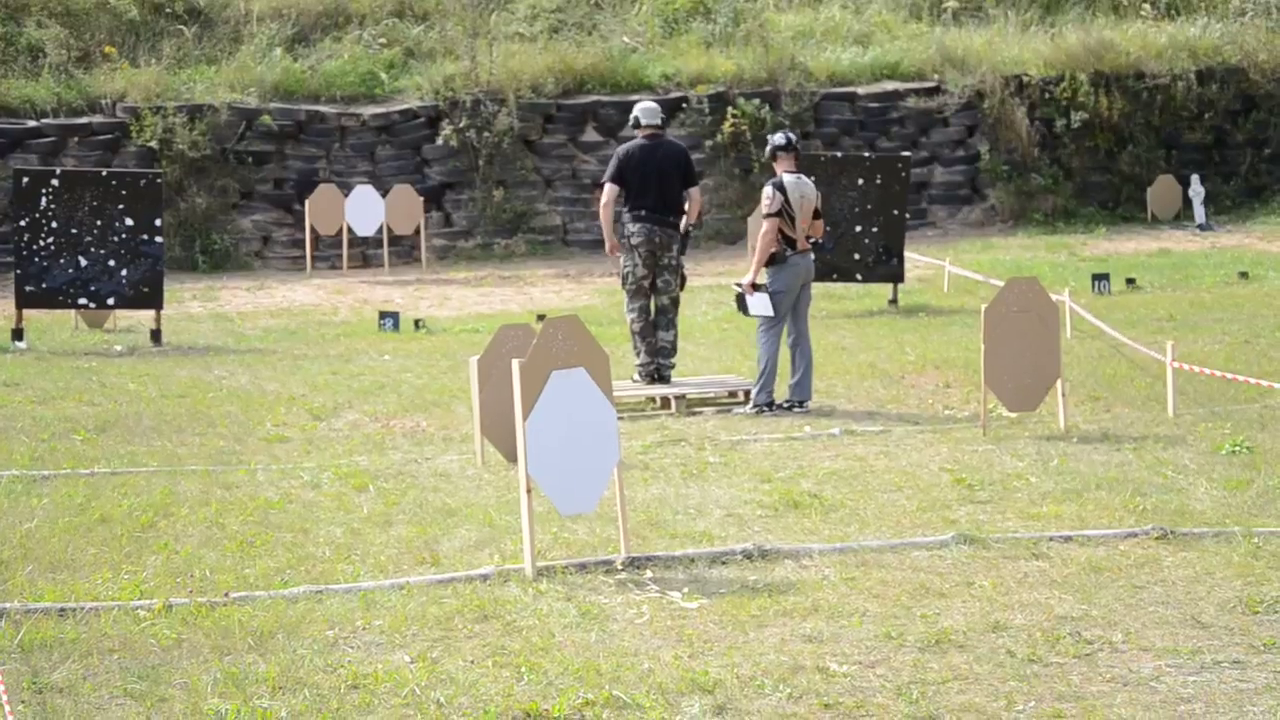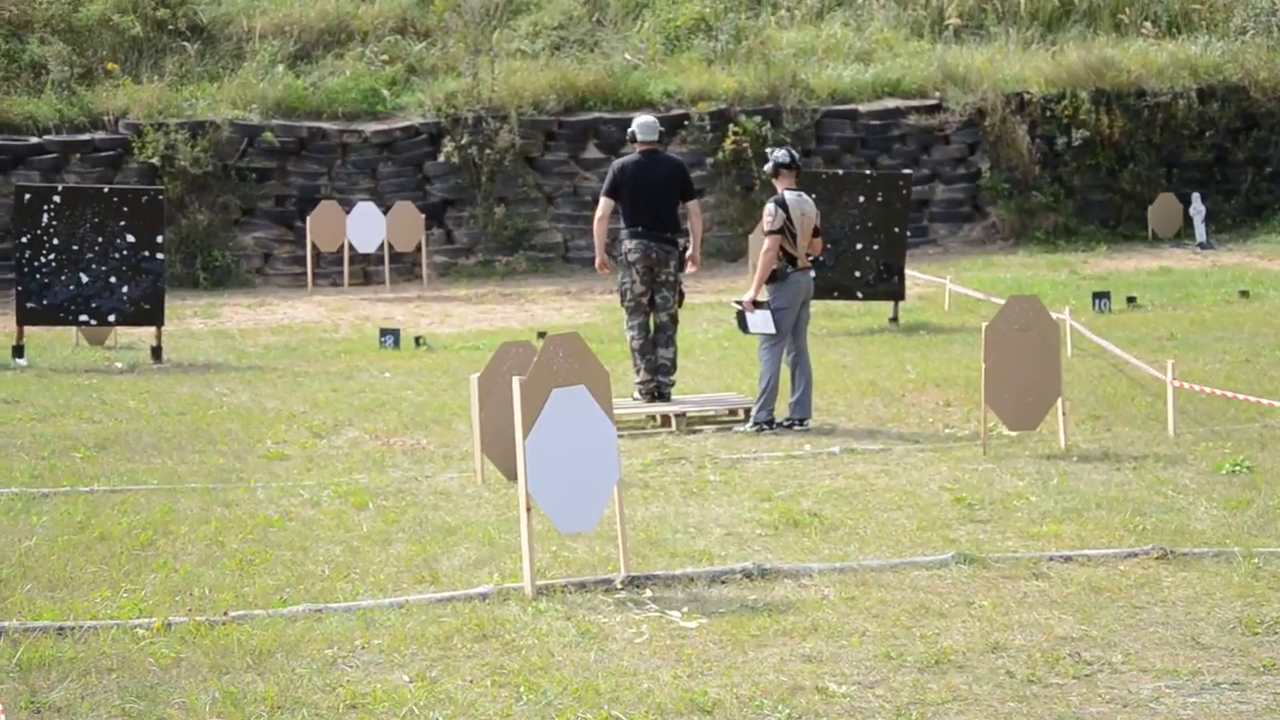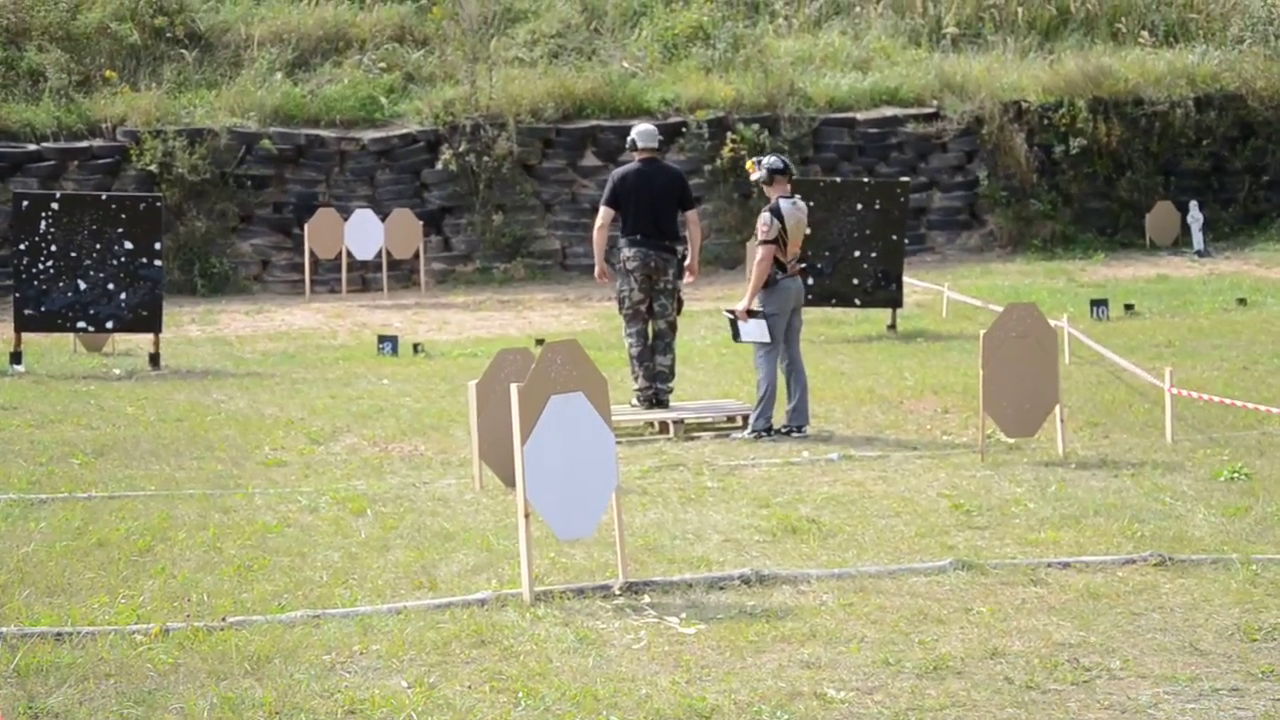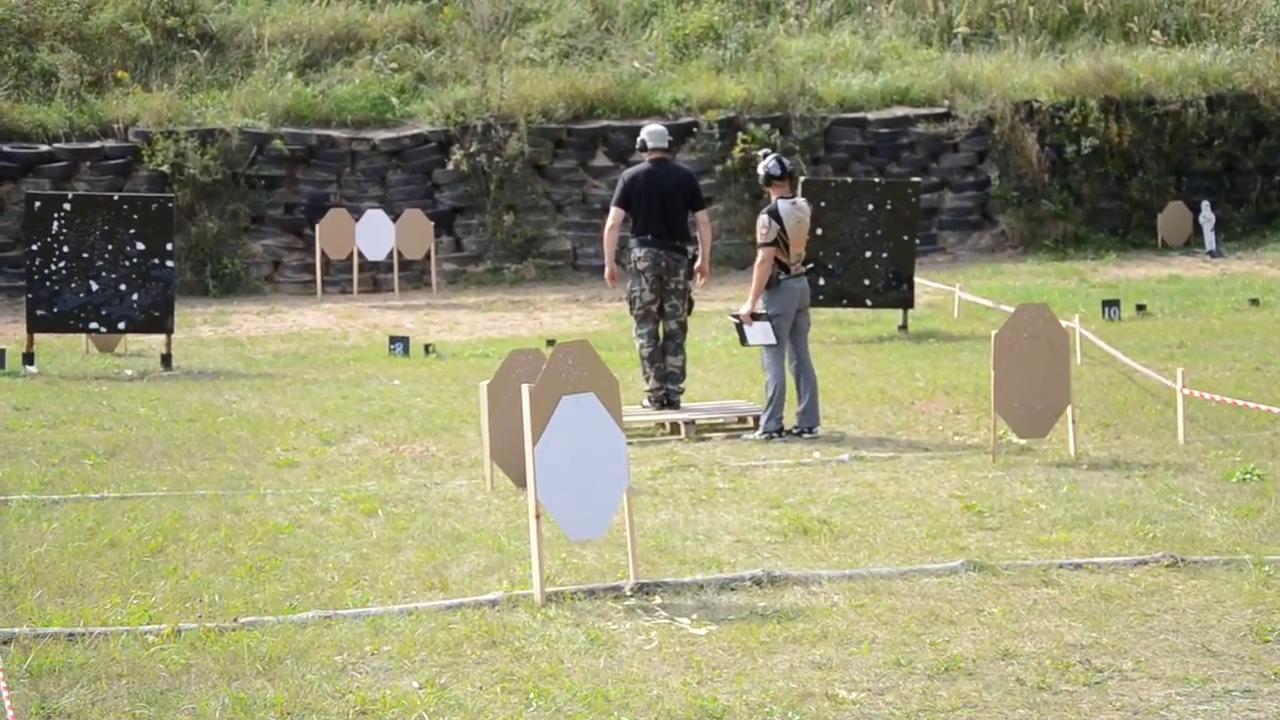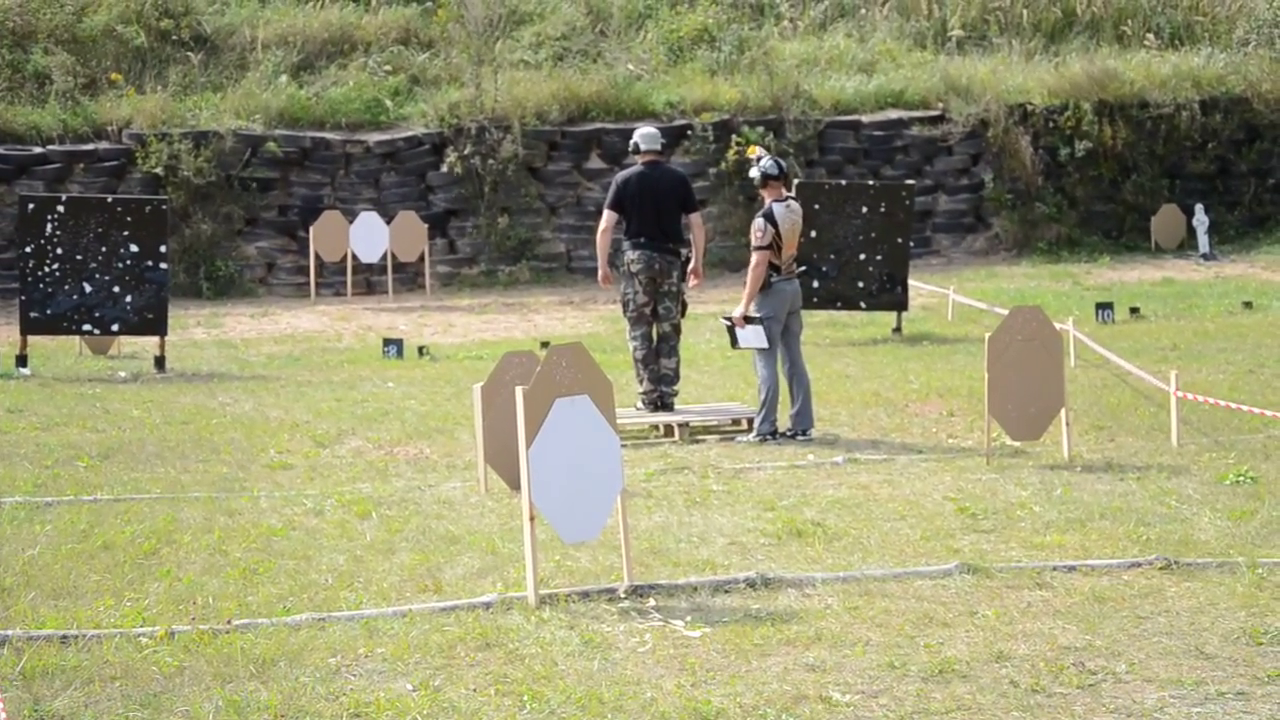
dt=1s
person 1, frame 1
left shoulder: (775, 187)
right shoulder: (810, 187)
left elbow: (768, 232)
right elbow: (818, 230)
left wrist: (753, 272)
left hip: (784, 265)
right hip: (805, 262)
left knee: (769, 330)
right knee: (799, 331)
left ankle: (763, 399)
right ankle: (799, 396)
person 1, frame 2
left shoulder: (776, 205)
right shoulder: (809, 204)
left elbow: (770, 249)
left wrist: (754, 289)
left hip: (784, 282)
right hip: (805, 279)
left knee: (771, 348)
right knee: (798, 348)
left ankle: (763, 417)
right ankle: (800, 414)
person 1, frame 3
left shoulder: (771, 213)
right shoulder: (800, 206)
left elbow: (764, 259)
left wrist: (747, 299)
right wrist: (761, 171)
left hip: (775, 289)
right hip: (795, 284)
left knee: (766, 357)
right knee: (792, 355)
left ankle: (761, 424)
right ankle: (797, 422)
person 1, frame 4
left shoulder: (769, 215)
right shoulder: (803, 207)
left elbow: (764, 262)
left wrist: (751, 302)
right wrist: (775, 163)
left hip: (779, 289)
right hip: (800, 284)
left knee: (774, 358)
right knee: (801, 357)
left ankle: (772, 426)
right ankle: (808, 422)
person 1, frame 5
left shoulder: (764, 218)
right shoulder: (794, 207)
left elbow: (759, 265)
right elbow: (783, 193)
left wrist: (744, 304)
right wrist: (769, 161)
left hip: (771, 291)
right hip: (792, 287)
left knee: (766, 361)
right knee: (793, 359)
left ankle: (766, 428)
right ankle: (802, 424)
person 2, frame 1
left shoulder: (626, 152)
right shoulder: (679, 151)
left elbow: (607, 201)
right elbow: (695, 199)
left wrist: (609, 238)
right wrist: (683, 228)
left hip: (637, 231)
right hip: (669, 232)
left knee: (638, 303)
right knee: (667, 303)
left ankle: (645, 369)
right ankle: (664, 368)
person 2, frame 2
left shoulder: (621, 167)
right shoulder: (676, 167)
left elbow: (602, 215)
right elbow: (694, 212)
left wrist: (600, 252)
right wrist: (695, 249)
left hip: (635, 247)
right hip: (668, 247)
left knee: (637, 319)
right knee: (666, 320)
left ankle: (646, 386)
right ankle: (664, 385)
person 2, frame 3
left shoulder: (621, 176)
right shoulder: (675, 176)
left elbow: (602, 223)
right elbow: (693, 221)
left wrist: (599, 261)
right wrist: (693, 258)
left hip: (633, 256)
right hip: (666, 256)
left knee: (635, 327)
right knee: (665, 327)
left ankle: (644, 393)
right ankle: (662, 392)
person 2, frame 4
left shoulder: (631, 176)
right shoulder: (686, 176)
left elbow: (613, 224)
right elbow: (704, 221)
left wrist: (609, 263)
right wrist: (704, 259)
left hip: (644, 256)
right hip: (677, 256)
left knee: (646, 327)
right knee: (675, 328)
left ankle: (655, 393)
right ankle: (673, 393)
person 2, frame 5
left shoulder: (624, 179)
right shoulder: (678, 179)
left elbow: (605, 227)
right elbow: (697, 224)
left wrist: (602, 265)
right wrist: (697, 261)
left hip: (637, 258)
right hip: (670, 258)
left knee: (640, 329)
right knee: (669, 330)
left ankle: (649, 395)
right ankle: (667, 395)
